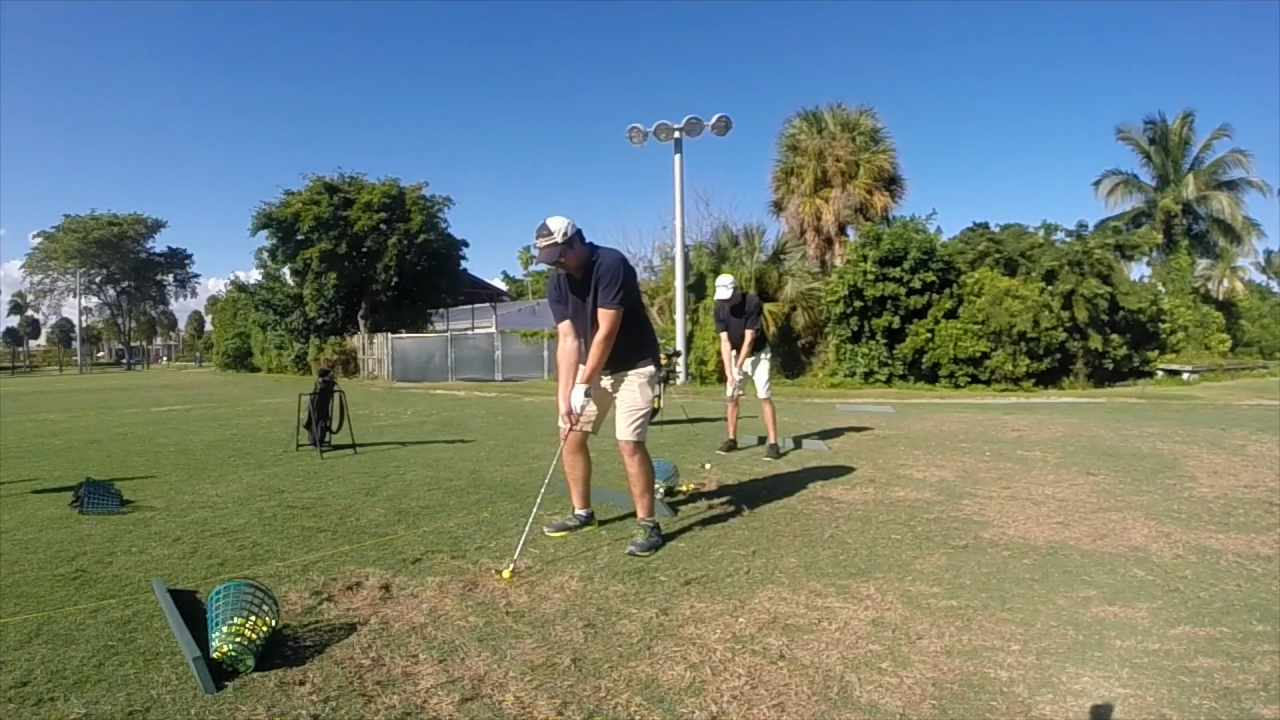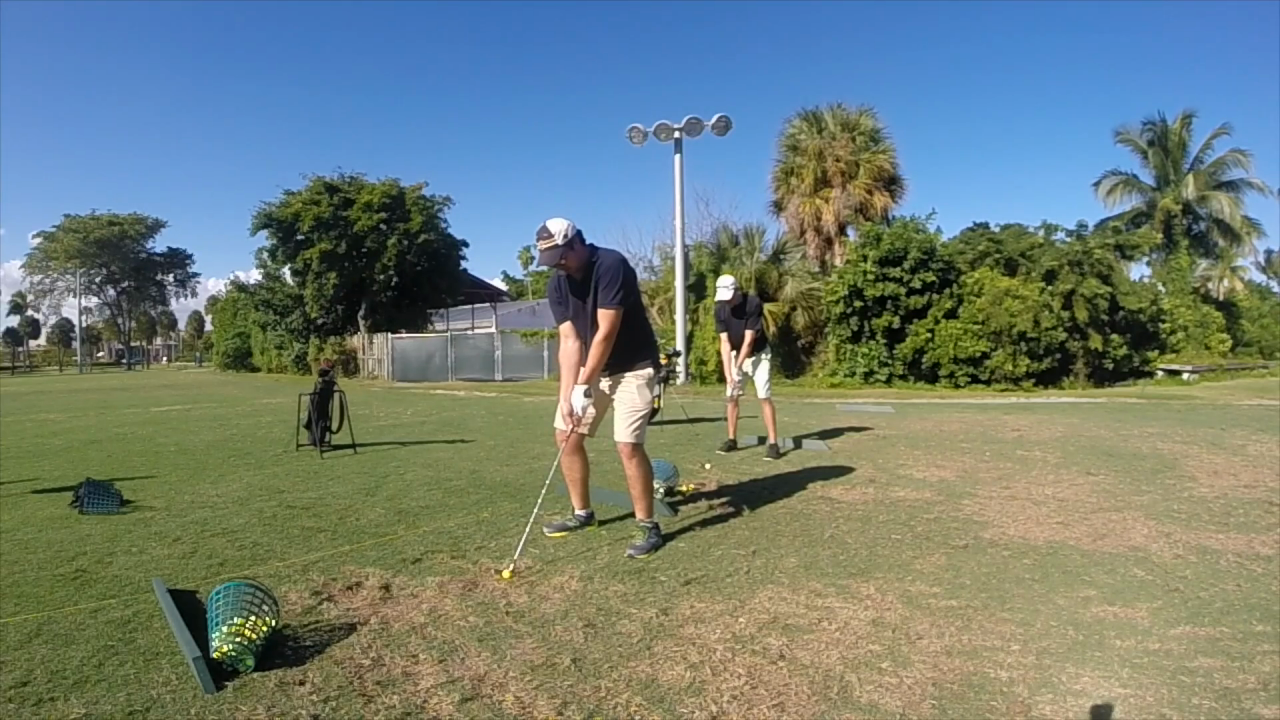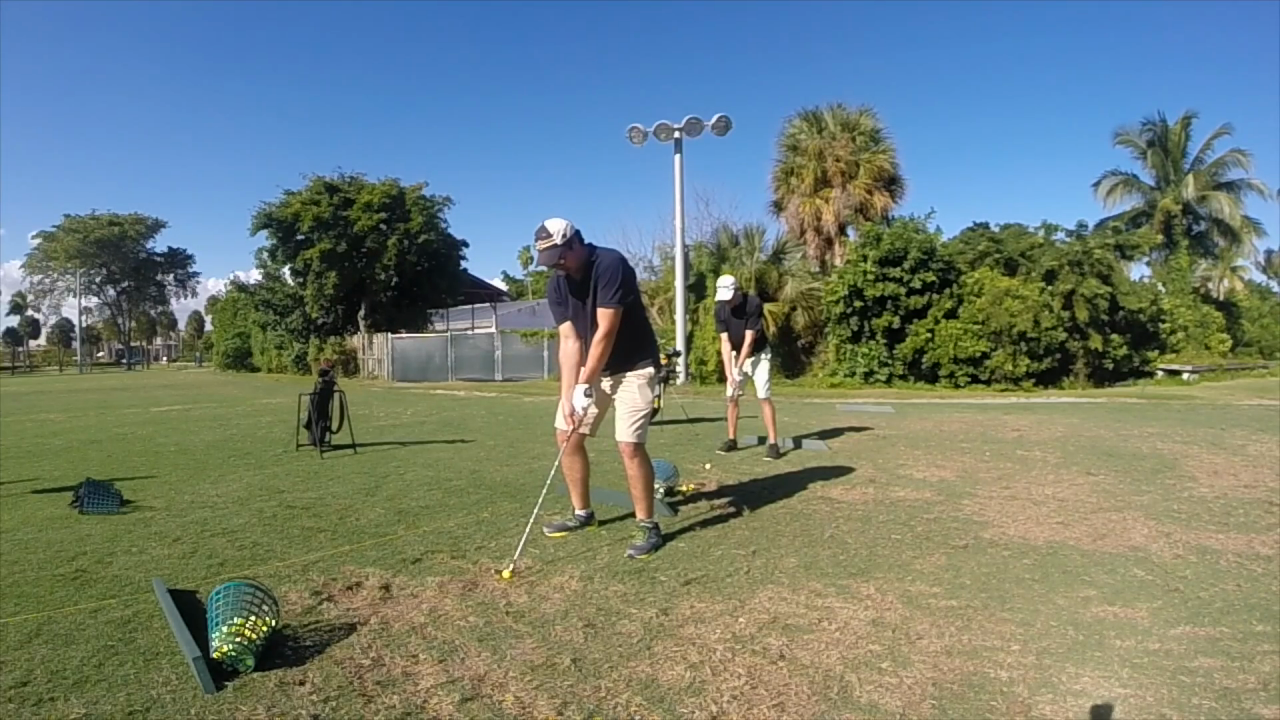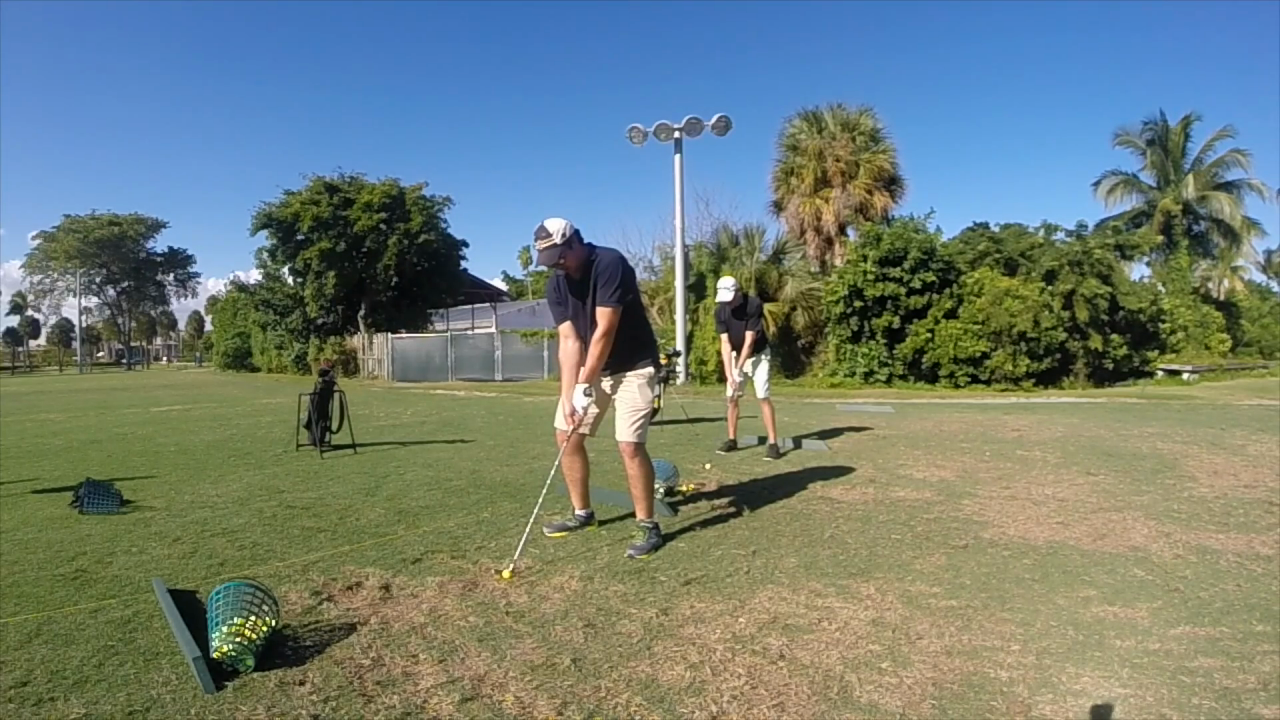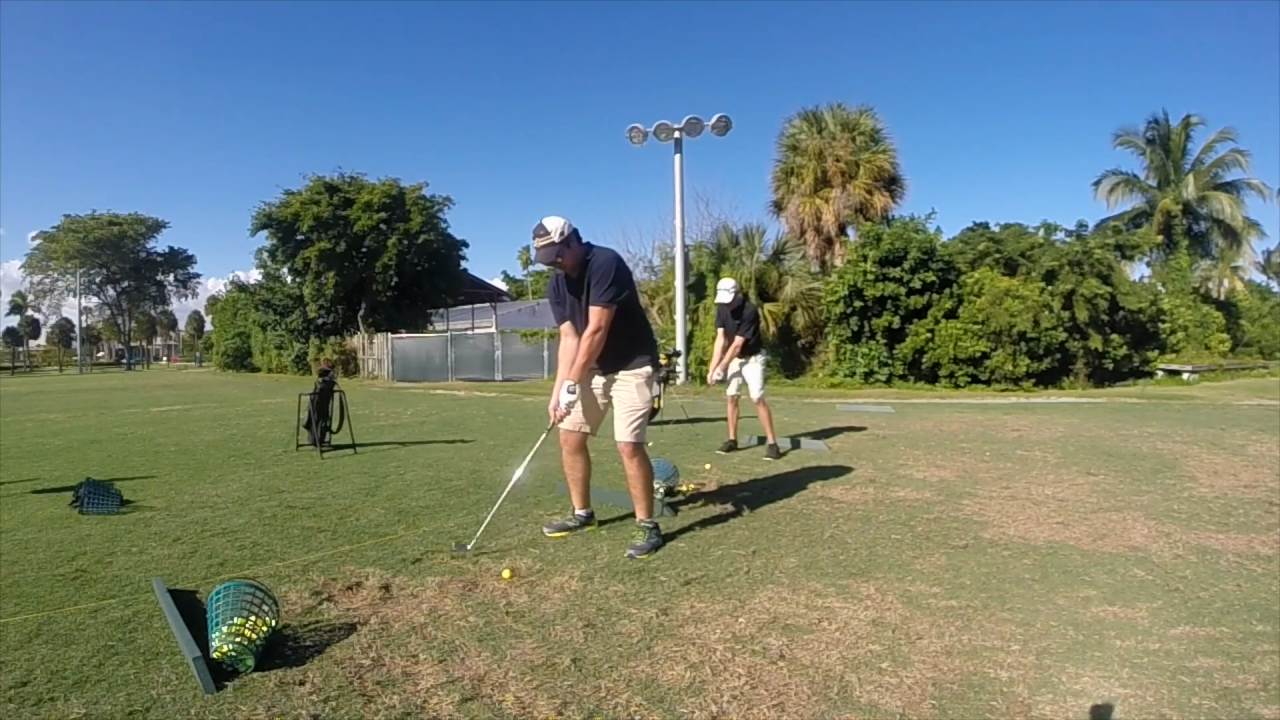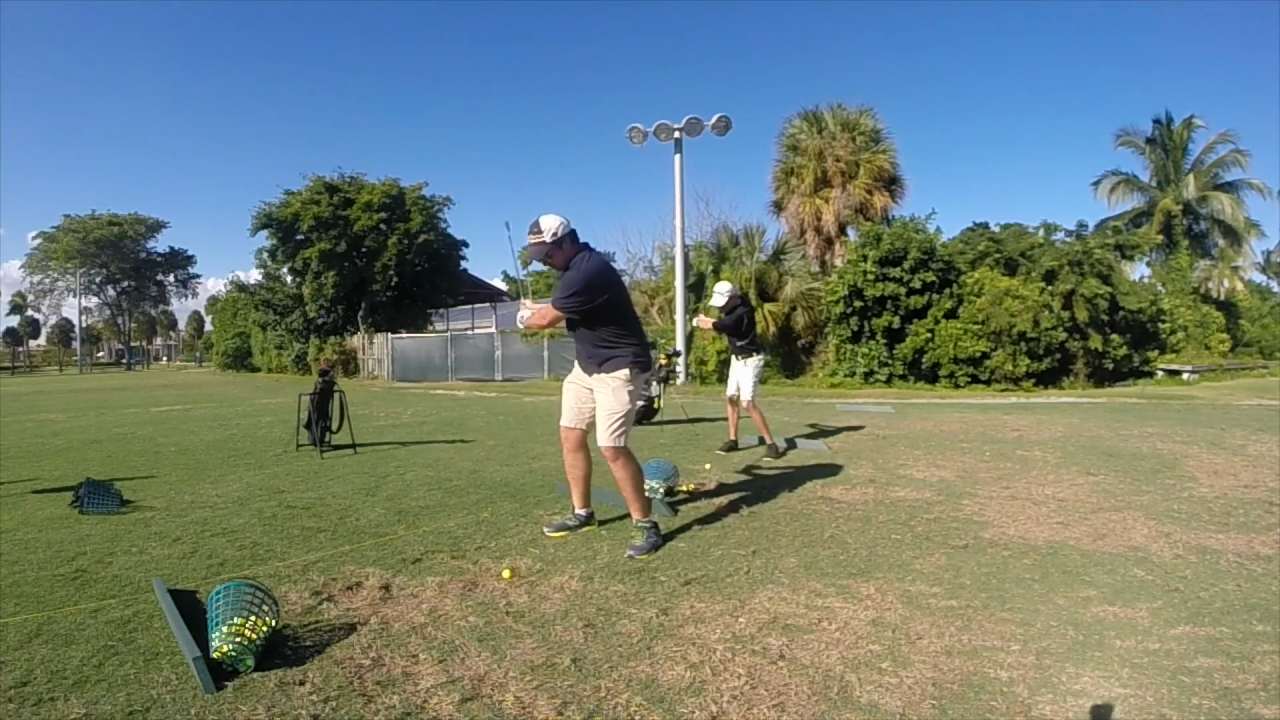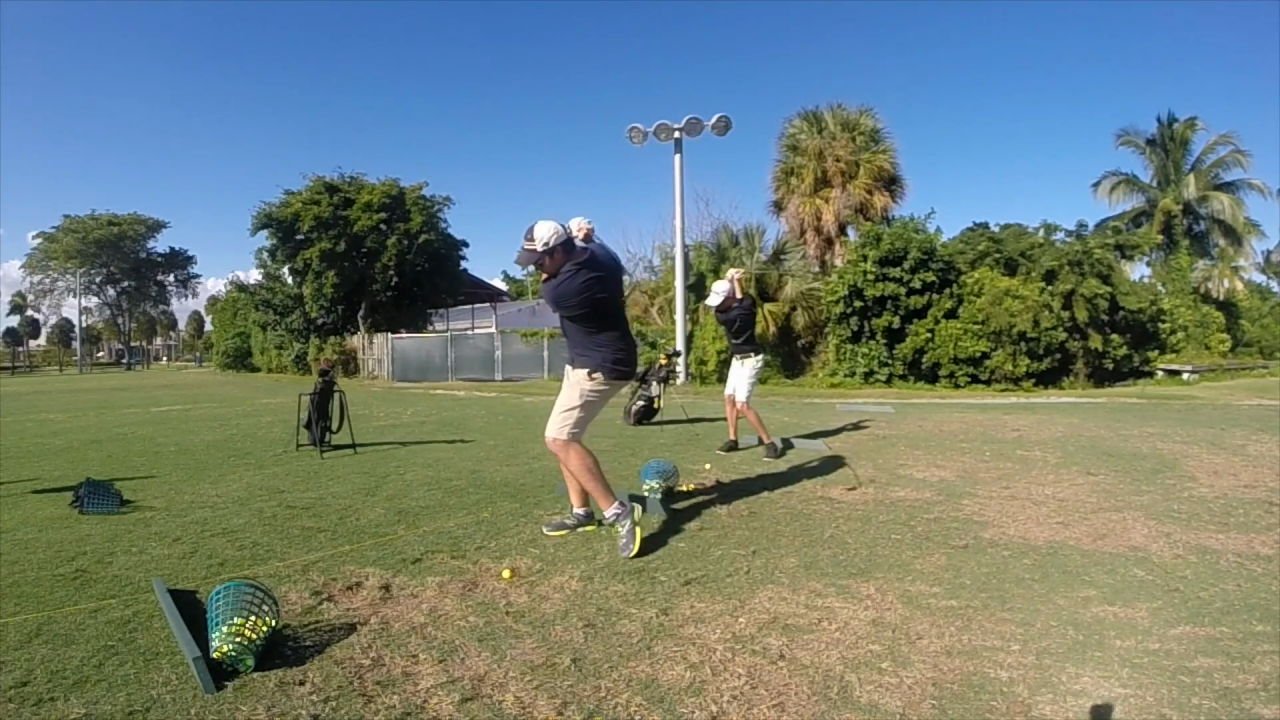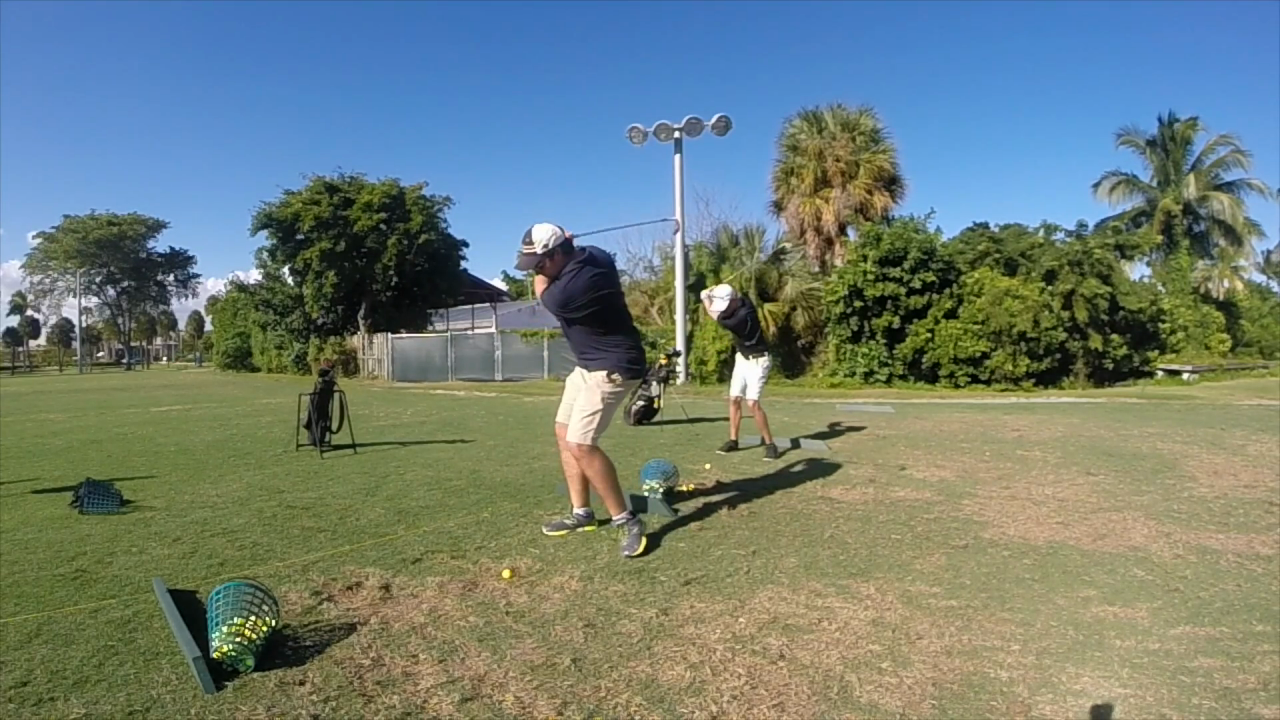
dt=0.3s
person 1, frame 1
left shoulder: (612, 265)
right shoulder: (557, 282)
left elbow: (606, 333)
right elbow: (568, 340)
left wrist: (583, 387)
right wrist: (563, 395)
left hip: (634, 365)
right hip: (592, 365)
left knee: (630, 443)
right knee: (571, 436)
left ankle: (648, 526)
right ankle: (582, 513)
person 1, frame 2
left shoulder: (612, 265)
right shoulder: (558, 283)
left elbow: (606, 333)
right elbow: (570, 341)
left wrist: (583, 388)
right wrist: (565, 396)
left hip: (633, 367)
right hip: (591, 365)
left knee: (628, 445)
right knee: (567, 436)
left ankle: (648, 526)
right ankle: (582, 513)
person 1, frame 3
left shoulder: (611, 265)
right shoulder: (557, 284)
left elbow: (606, 333)
right elbow: (570, 340)
left wrist: (585, 387)
right wrist: (567, 396)
left hip: (633, 366)
right hip: (591, 366)
left knee: (629, 445)
right knee: (567, 435)
left ankle: (648, 526)
right ankle: (582, 513)
person 1, frame 4
left shoulder: (610, 264)
right shoulder: (556, 284)
left elbow: (604, 332)
right elbow: (569, 340)
left wrist: (584, 387)
right wrist: (567, 396)
left hip: (633, 366)
right hip: (590, 365)
left knee: (630, 445)
right knee: (567, 435)
left ankle: (648, 526)
right ankle: (582, 513)
person 1, frame 5
left shoulder: (606, 264)
right shoulder: (558, 282)
left elbow: (596, 332)
right elbow: (568, 337)
left wrist: (570, 384)
right wrist: (560, 390)
left hip: (632, 366)
right hip: (593, 367)
left knee: (628, 445)
right knee: (569, 436)
left ankle: (648, 526)
right ankle: (582, 514)
person 1, frame 6
left shoulder: (587, 271)
right shoulder: (572, 268)
left elbow: (548, 318)
left wrist: (526, 317)
right wrist: (535, 309)
left hip: (619, 366)
right hip: (586, 365)
left knee: (612, 447)
right knee: (571, 436)
left ankle: (646, 526)
right ankle: (582, 513)
person 1, frame 7
left shoulder: (561, 290)
right shoulder: (602, 256)
right wrist: (581, 239)
left hip: (598, 368)
right hip: (591, 362)
left knee: (559, 439)
right knee: (563, 436)
left ankle: (619, 513)
right ankle: (581, 513)
person 1, frame 8
left shoulder: (567, 292)
right shoulder: (594, 256)
left elbow: (542, 292)
left wrist: (542, 275)
right wrist: (560, 240)
left hip: (610, 369)
right hip: (594, 364)
left knee: (580, 444)
right knee: (565, 434)
left ankle: (627, 521)
right ankle: (582, 513)
person 2, frame 1
left shoulder: (753, 303)
right shoulder: (719, 309)
left elbow: (749, 339)
right elbow: (725, 342)
left wrist: (739, 367)
right wrist: (729, 372)
left hip: (758, 355)
right hip: (736, 354)
left knee: (764, 397)
right knee: (732, 396)
left ankle: (773, 443)
right ankle: (732, 439)
person 2, frame 2
left shoulder: (753, 304)
right shoulder: (720, 310)
left elbow: (749, 339)
right elbow: (725, 342)
left wrist: (737, 368)
right wrist: (727, 373)
left hip: (759, 355)
right hip: (736, 354)
left knee: (764, 397)
right knee: (732, 397)
left ankle: (773, 443)
right ankle: (731, 439)
person 2, frame 3
left shoulder: (754, 304)
right shoulder: (720, 310)
left elbow: (749, 339)
right elbow: (725, 342)
left wrist: (739, 367)
right wrist: (729, 373)
left hip: (759, 355)
right hip: (736, 355)
left knee: (764, 397)
right knee: (731, 397)
left ankle: (773, 443)
right ankle: (732, 439)
person 2, frame 4
left shoulder: (754, 305)
right shoulder: (720, 311)
left elbow: (749, 340)
right elbow: (725, 343)
left wrist: (739, 369)
right wrist: (729, 374)
left hip: (758, 355)
right hip: (736, 355)
left knee: (763, 397)
right knee: (732, 397)
left ankle: (772, 443)
right ankle: (732, 439)
person 2, frame 5
left shoulder: (749, 311)
right shoulder: (722, 309)
left elbow: (737, 344)
right elbow: (720, 339)
left wrist: (720, 367)
right wrist: (713, 368)
left hip: (753, 358)
right hip: (736, 358)
left knee: (758, 399)
right knee: (732, 397)
left ankle: (772, 443)
right ankle: (732, 439)
person 2, frame 6
left shoulder: (737, 317)
right shoulder: (741, 302)
left elbow: (712, 325)
left wrist: (699, 321)
right wrist: (704, 319)
left hip: (750, 360)
right hip: (737, 359)
left knee: (747, 403)
right knee: (731, 398)
left ankle: (771, 443)
right ankle: (733, 440)
person 2, frame 7
left shoulder: (729, 317)
right shoulder: (747, 301)
left elbow: (717, 312)
left wrist: (731, 280)
right wrist: (736, 281)
left hip: (748, 361)
right hip: (738, 358)
left knee: (741, 405)
right knee: (729, 398)
left ankle: (769, 443)
right ankle: (733, 439)
person 2, frame 8
left shoulder: (740, 319)
right shoulder: (743, 301)
left elbow: (717, 317)
right elbow: (718, 312)
left wrist: (705, 298)
right wrist: (711, 296)
left hip: (757, 361)
right hip: (742, 359)
left knee: (752, 403)
right knee: (734, 399)
left ankle: (769, 444)
right ankle: (733, 440)
